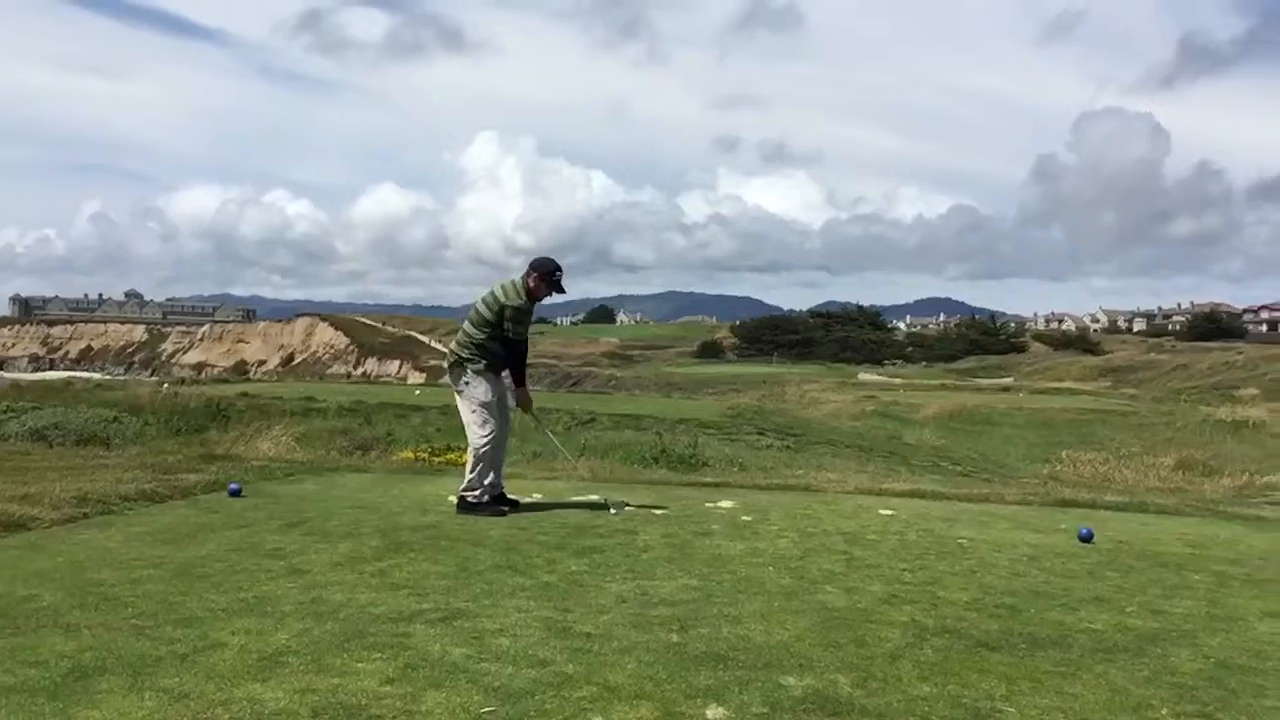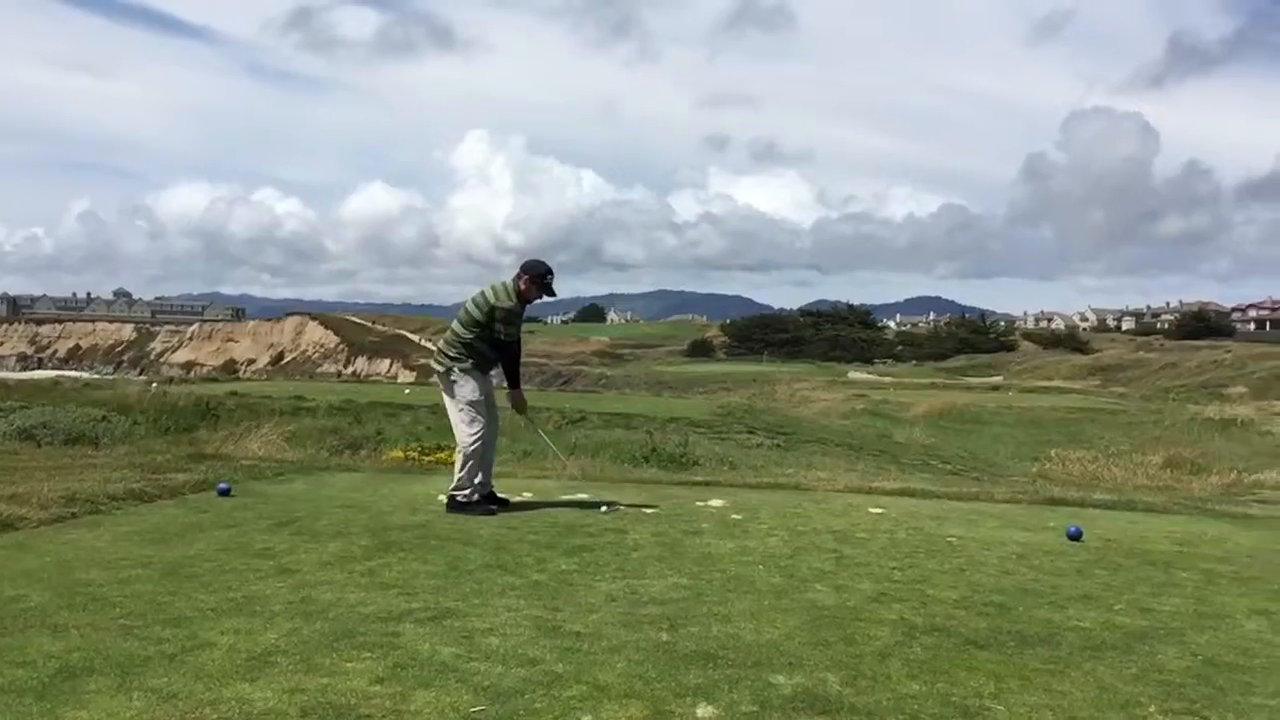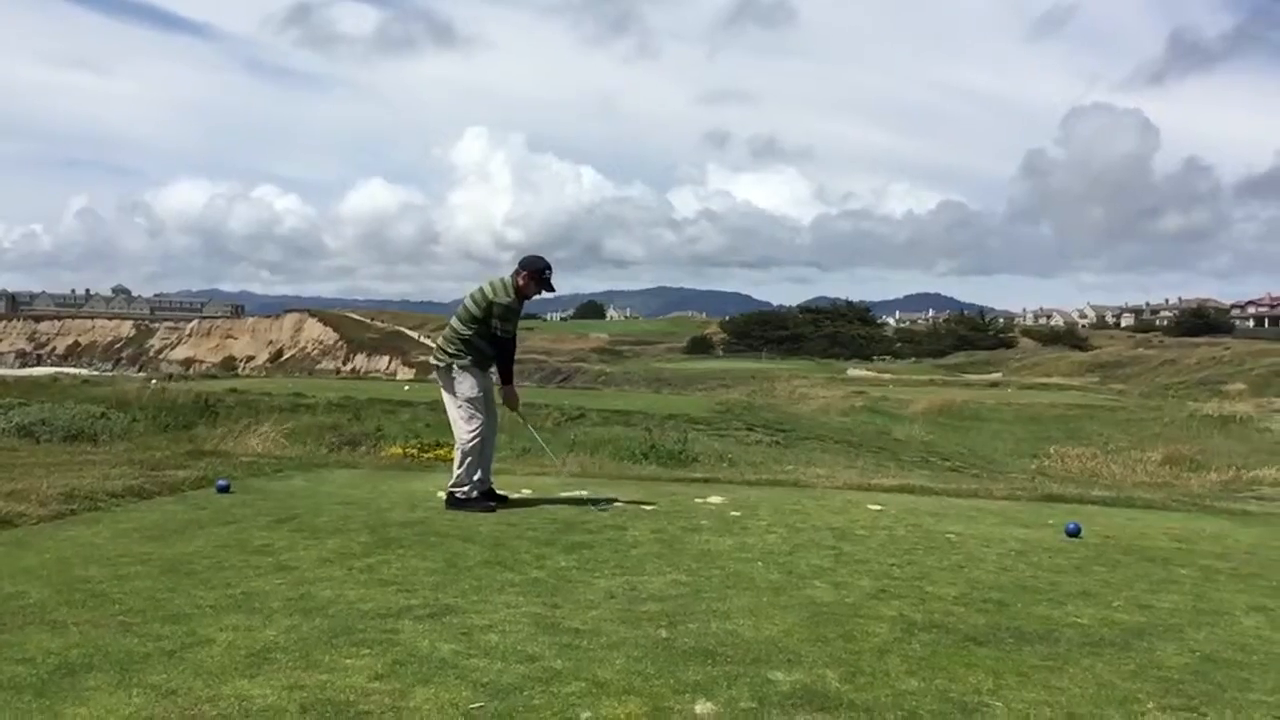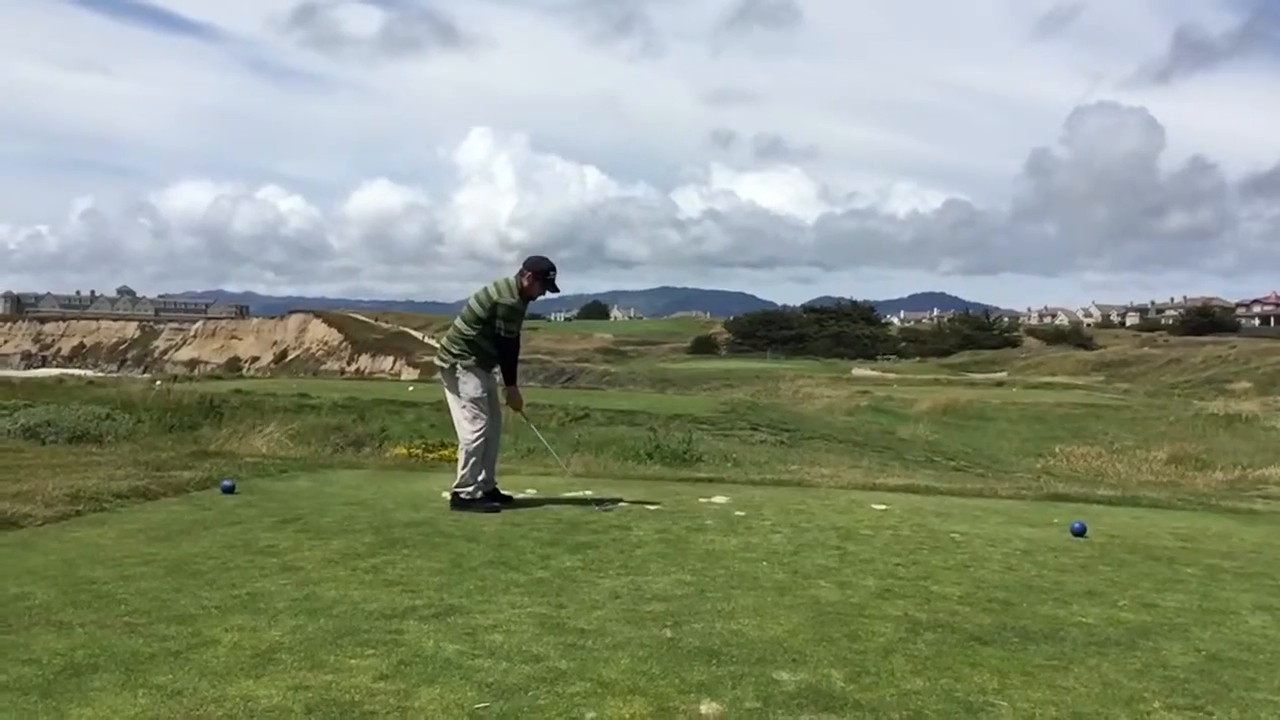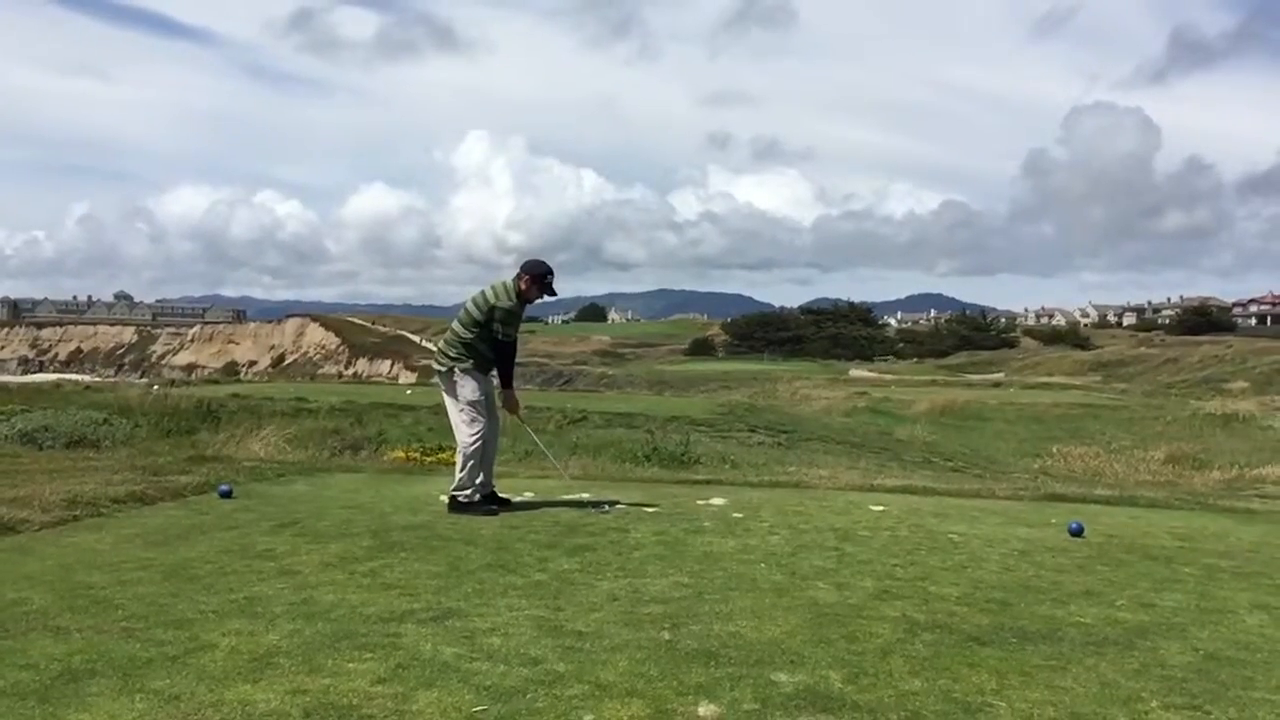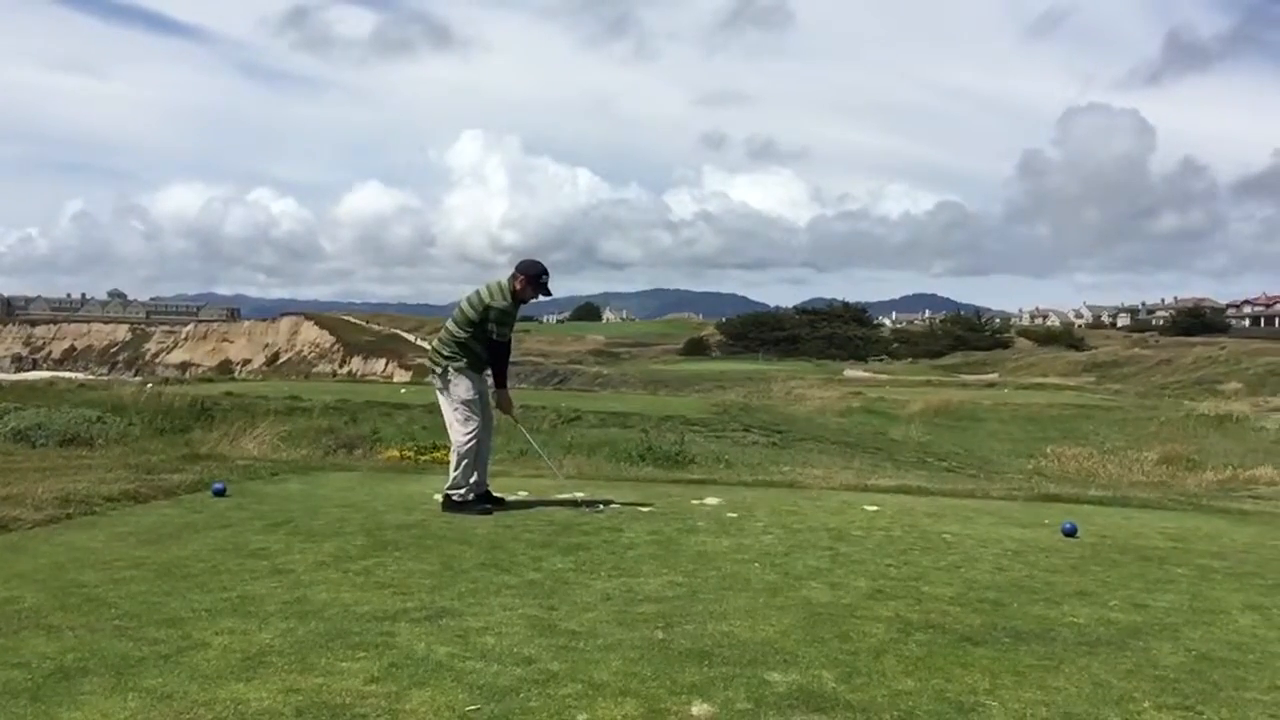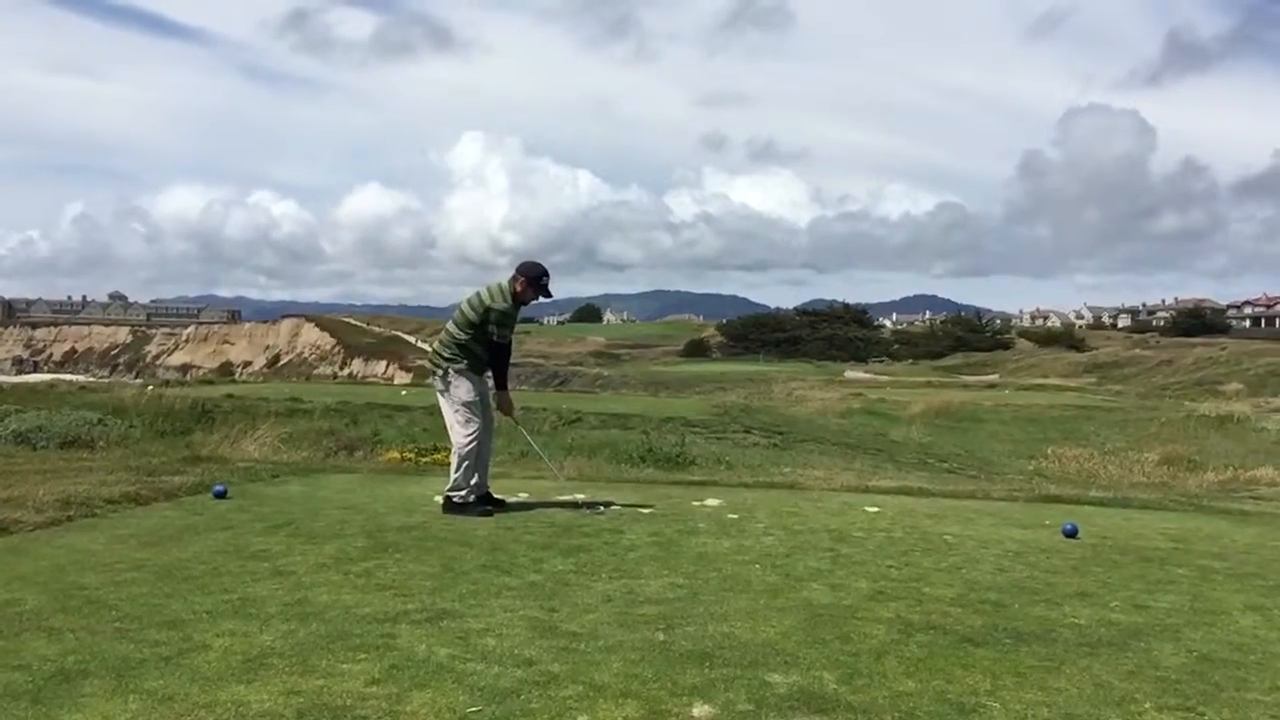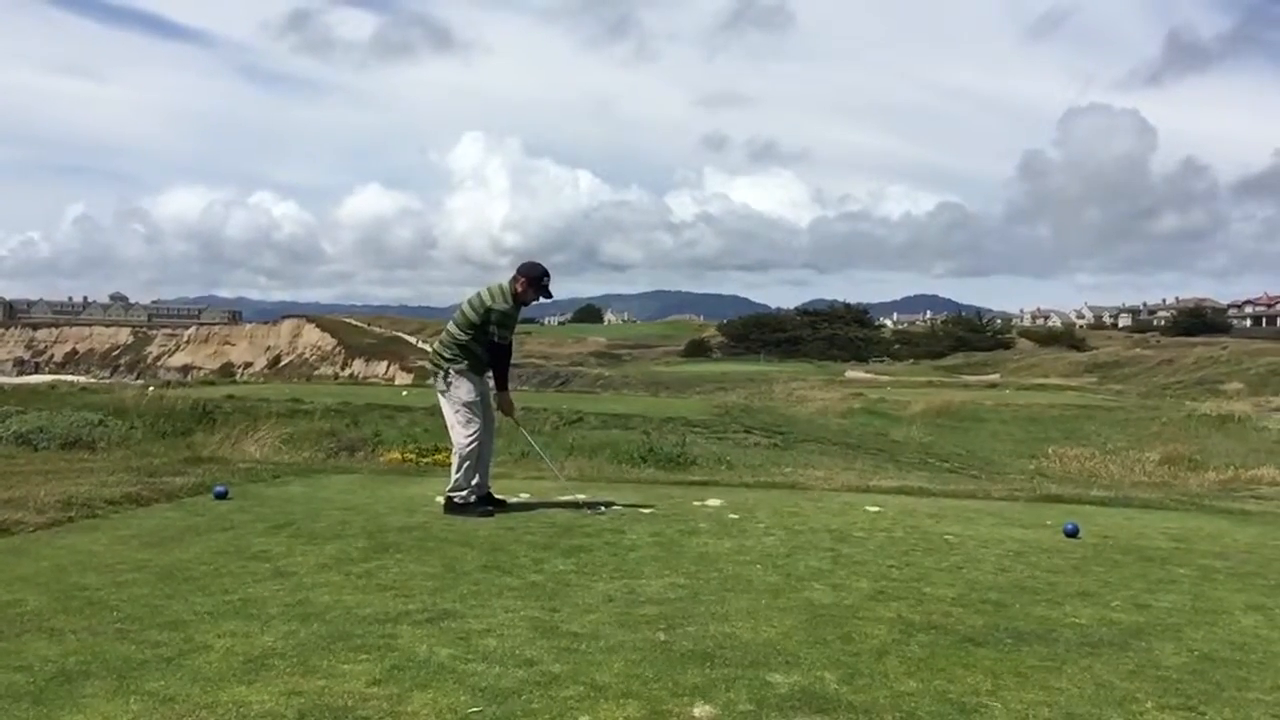
dt=0.2s
person 1, frame 1
left shoulder: (516, 293)
right shoulder: (516, 301)
left elbow: (515, 346)
right elbow: (514, 347)
left wrist: (518, 386)
right wrist: (521, 388)
left hip: (483, 366)
right hip: (471, 366)
left knee: (500, 429)
right knee: (485, 431)
left ankle: (491, 491)
right ankle: (470, 497)
person 1, frame 2
left shoulder: (508, 296)
right shoulder: (507, 303)
left elbow: (509, 348)
right elbow: (506, 350)
left wrist: (513, 387)
right wrist: (515, 390)
left hip: (471, 365)
right hip: (458, 365)
left knee: (488, 427)
right knee: (473, 430)
left ankle: (481, 490)
right ankle: (461, 496)
person 1, frame 3
left shoulder: (506, 292)
right shoulder: (504, 299)
left elbow: (504, 344)
right elbow: (502, 346)
left wrist: (506, 384)
right wrist: (508, 386)
left hip: (471, 362)
right hip: (457, 362)
left knee: (487, 425)
right knee: (472, 426)
left ankle: (480, 487)
right ankle: (460, 493)
person 1, frame 4
left shoulder: (511, 293)
right shoulder: (509, 300)
left elbow: (508, 344)
right elbow: (506, 346)
left wrist: (510, 385)
right wrist: (511, 387)
left hip: (475, 362)
right hip: (461, 362)
left knee: (492, 425)
right knee: (476, 426)
left ankle: (485, 487)
right ankle: (464, 494)
person 1, frame 5
left shoulder: (507, 295)
right shoulder: (506, 303)
left elbow: (505, 347)
right elbow: (502, 348)
left wrist: (506, 388)
right wrist: (508, 390)
left hip: (471, 365)
right hip: (458, 365)
left knee: (489, 428)
right knee: (474, 429)
left ankle: (482, 490)
right ankle: (462, 497)
person 1, frame 6
left shoulder: (502, 295)
right shoulder: (501, 302)
left elbow: (499, 347)
right elbow: (497, 348)
left wrist: (500, 387)
right wrist: (501, 390)
left hip: (465, 364)
right hip: (453, 364)
left knee: (483, 426)
right knee: (468, 429)
left ankle: (476, 489)
right ankle: (456, 495)
person 1, frame 7
left shoulder: (503, 297)
right shoulder: (501, 305)
left elbow: (499, 349)
right elbow: (497, 350)
left wrist: (500, 389)
right wrist: (502, 391)
left hip: (466, 366)
right hip: (453, 366)
left knee: (484, 428)
right knee: (468, 430)
left ankle: (477, 491)
right ankle: (457, 497)
person 1, frame 8
left shoulder: (504, 298)
right shoulder: (502, 305)
left elbow: (500, 350)
right elbow: (498, 351)
left wrist: (501, 390)
right wrist: (503, 392)
left hip: (467, 367)
right hip: (453, 366)
left knee: (485, 428)
right knee: (469, 430)
left ankle: (478, 491)
right ankle: (458, 498)
